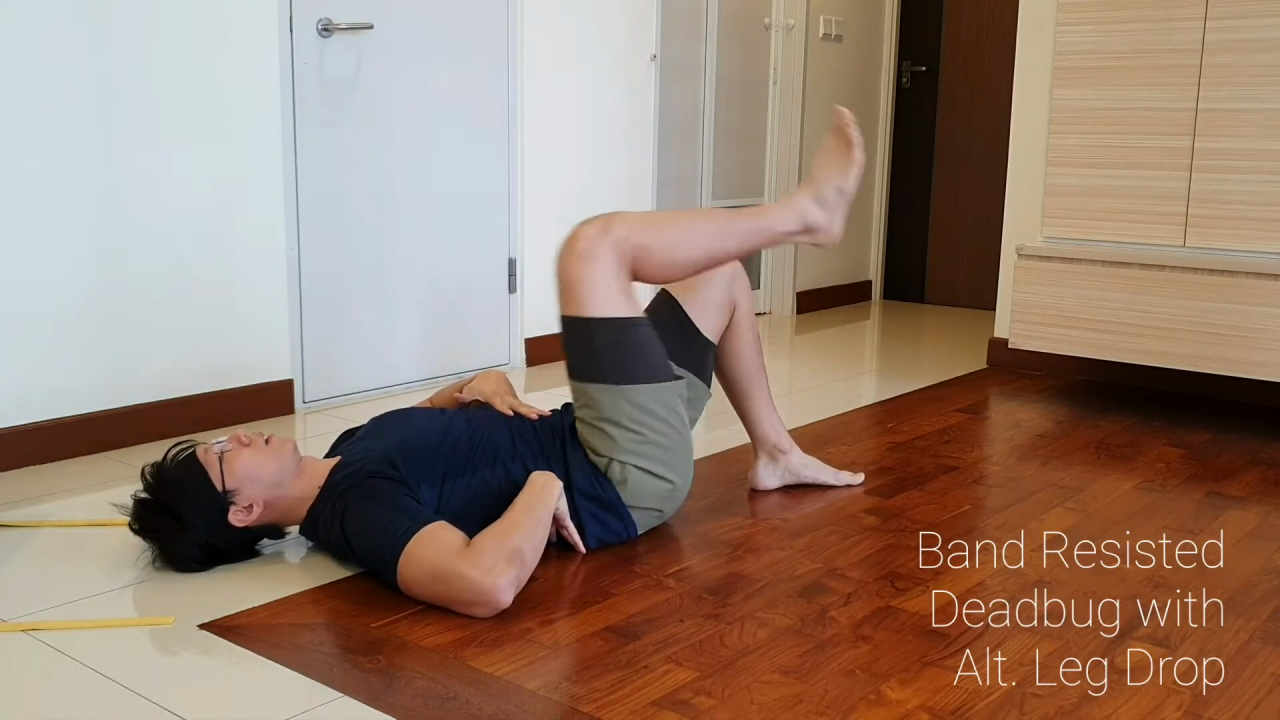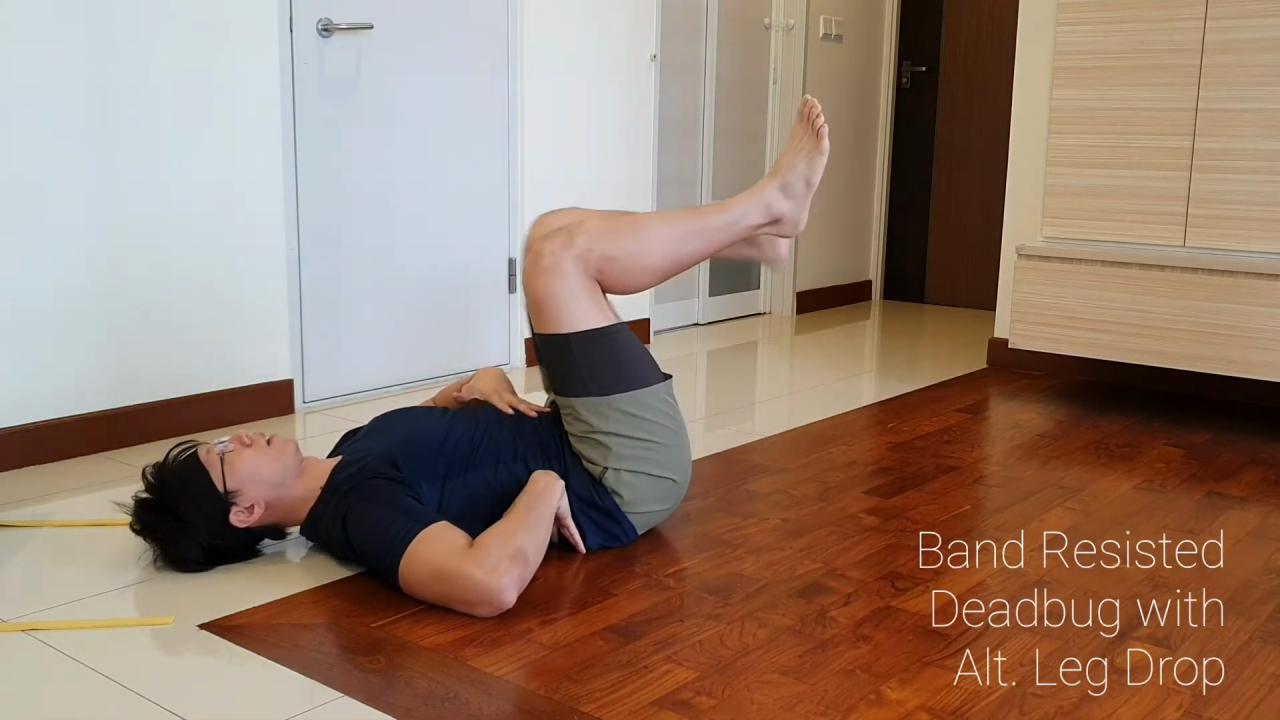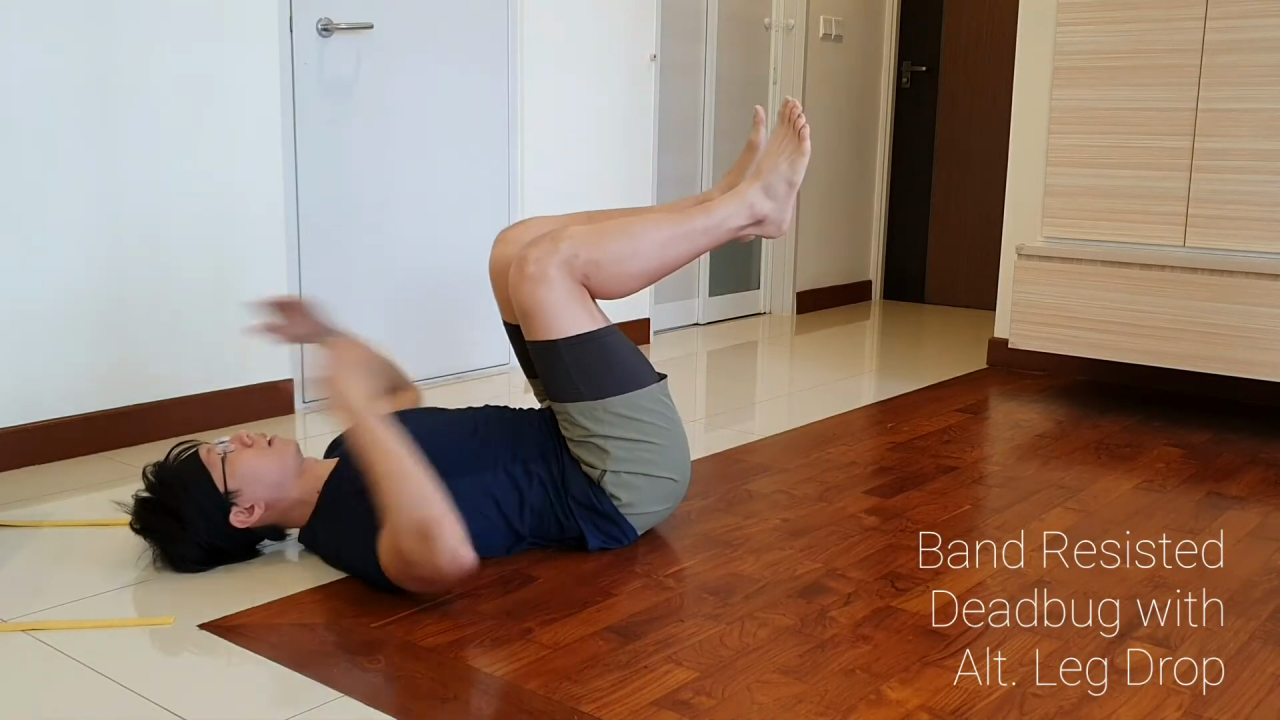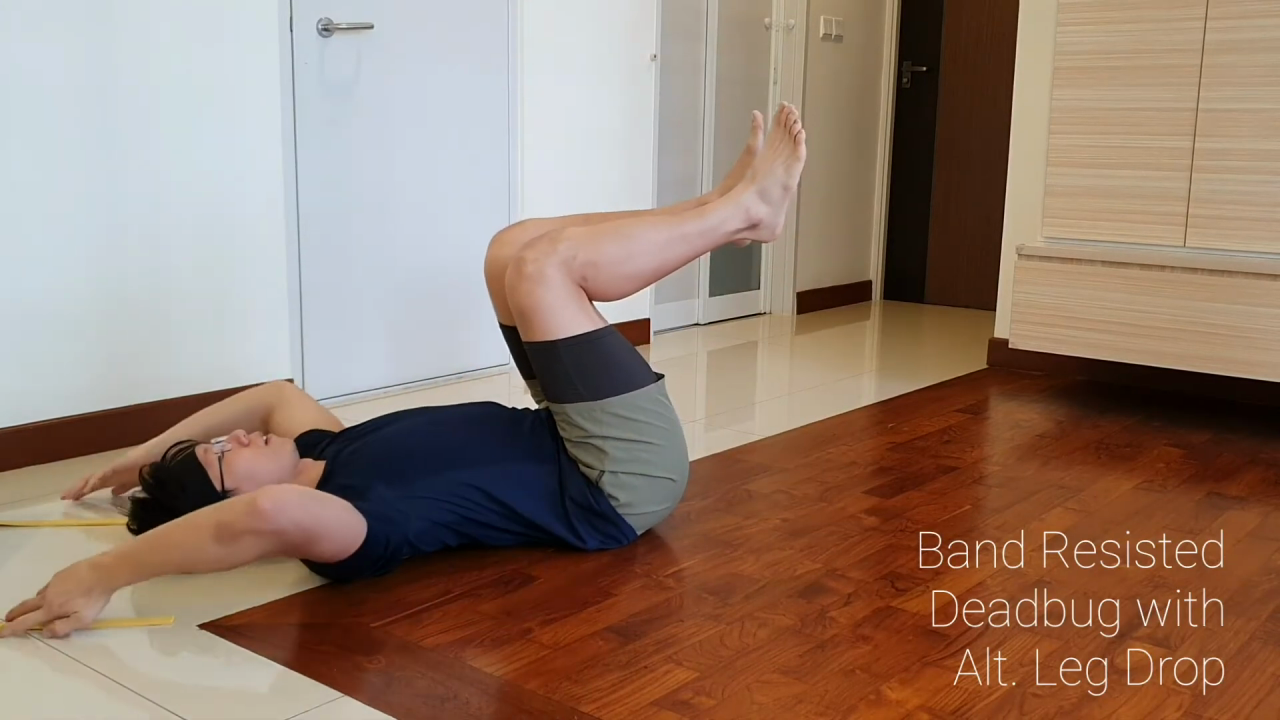
dt=0.5s
person 1, frame 1
left shoulder: (348, 454)
right shoulder: (356, 509)
right elbow: (486, 585)
left wrist: (474, 387)
right wrist: (545, 483)
left hip: (573, 435)
right hip: (630, 481)
left knee: (719, 271)
right knee: (597, 242)
left ankle: (774, 452)
right ankle: (804, 214)
person 1, frame 2
left shoulder: (348, 458)
right shoulder: (359, 510)
left elbow: (423, 423)
right elbow: (489, 584)
left wrist: (473, 384)
right wrist: (544, 485)
left hip: (563, 437)
right hip: (632, 476)
left knee: (557, 230)
right knee: (560, 256)
left ankle: (754, 231)
right ankle: (769, 203)
person 1, frame 3
left shoulder: (345, 466)
right shoulder: (347, 526)
left elbow: (396, 393)
right elbow: (444, 552)
left wrist: (332, 340)
right wrist: (359, 415)
left hip: (561, 445)
right hip: (629, 481)
left knee: (520, 245)
right knee: (542, 263)
left ankle: (726, 202)
right ankle: (752, 206)
person 1, frame 4
left shoulder: (328, 459)
right shoulder: (343, 517)
left elbow: (279, 393)
right elbow: (268, 517)
left wrist: (148, 451)
right wrist: (103, 573)
left hip: (563, 449)
right hip: (625, 485)
left knee: (518, 250)
right knee: (537, 266)
left ankle: (726, 207)
right ankle: (745, 207)
